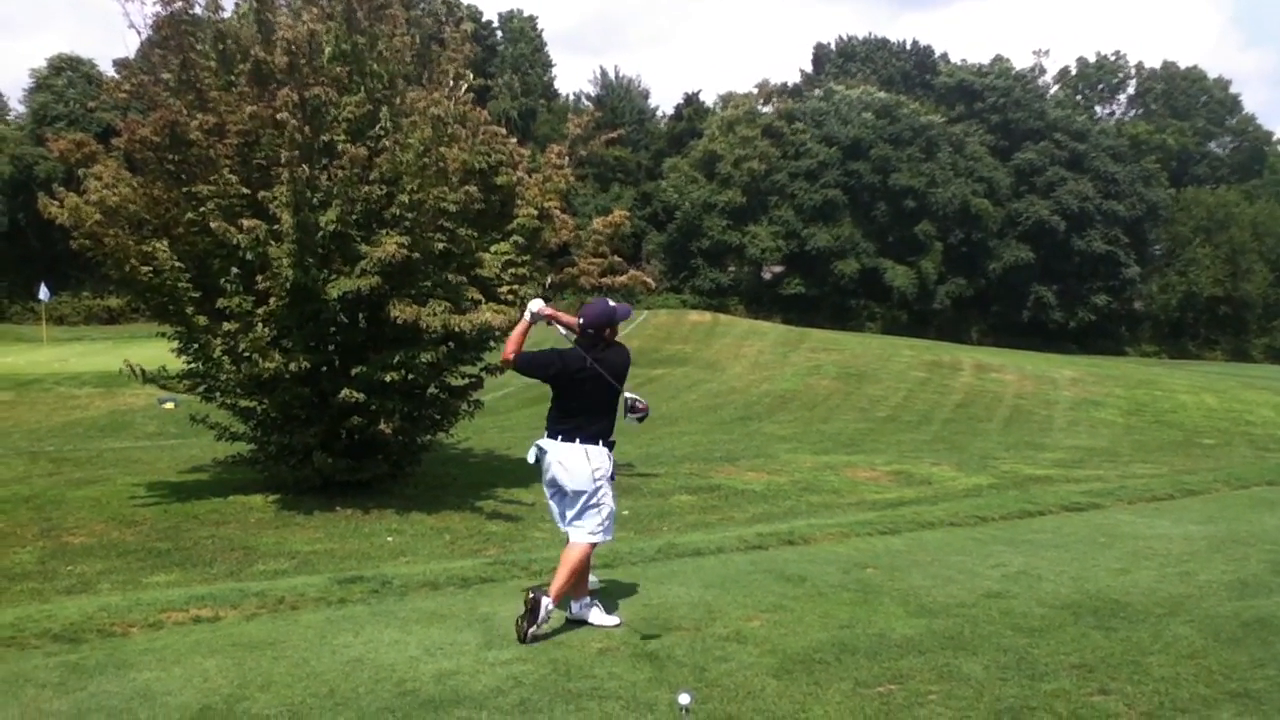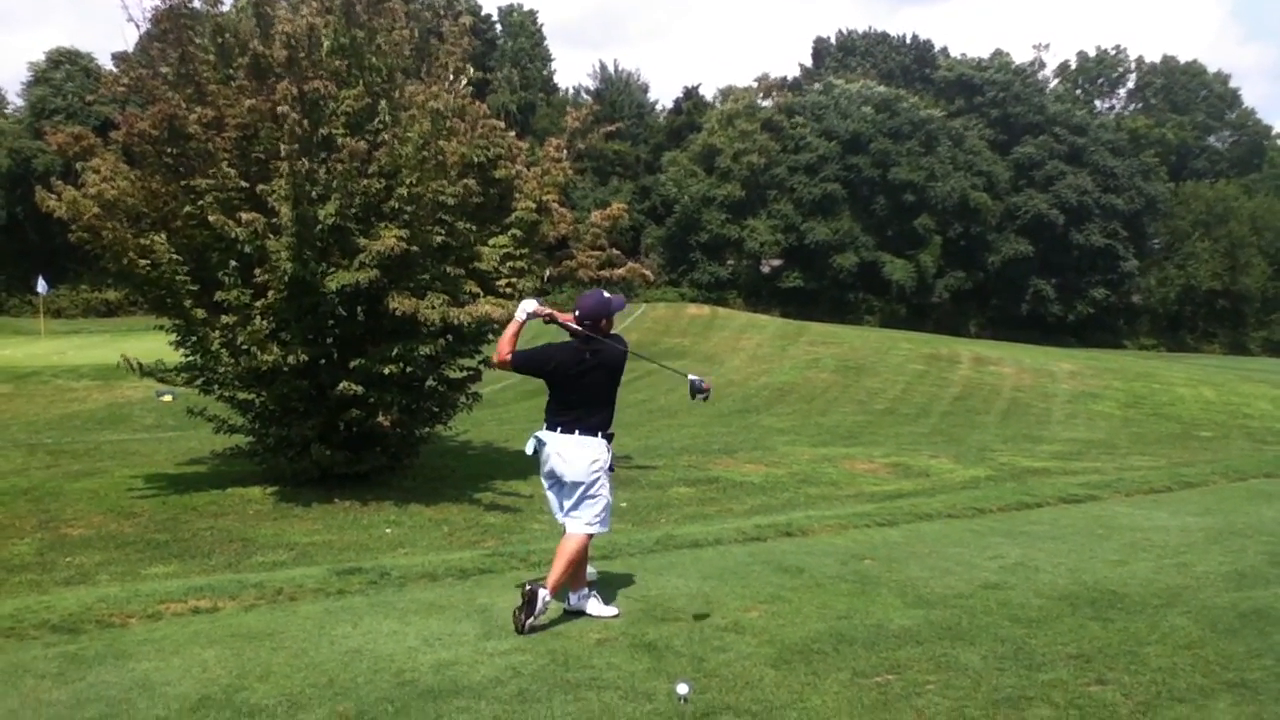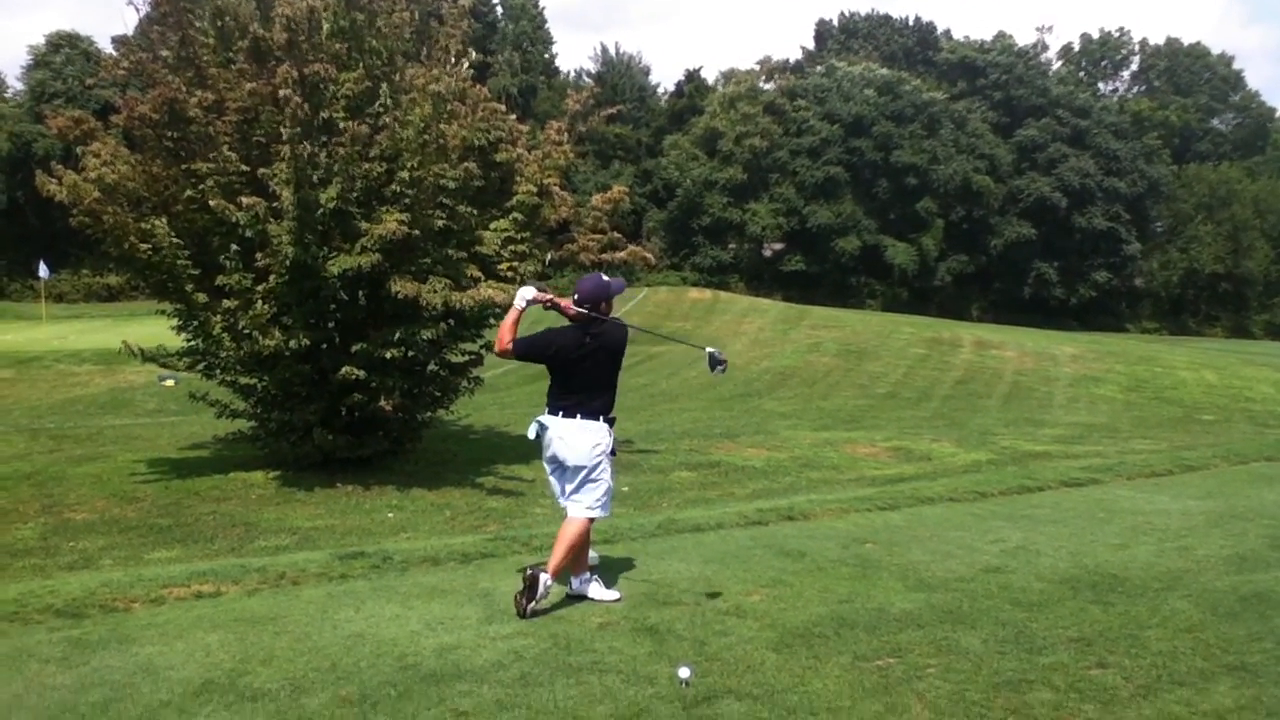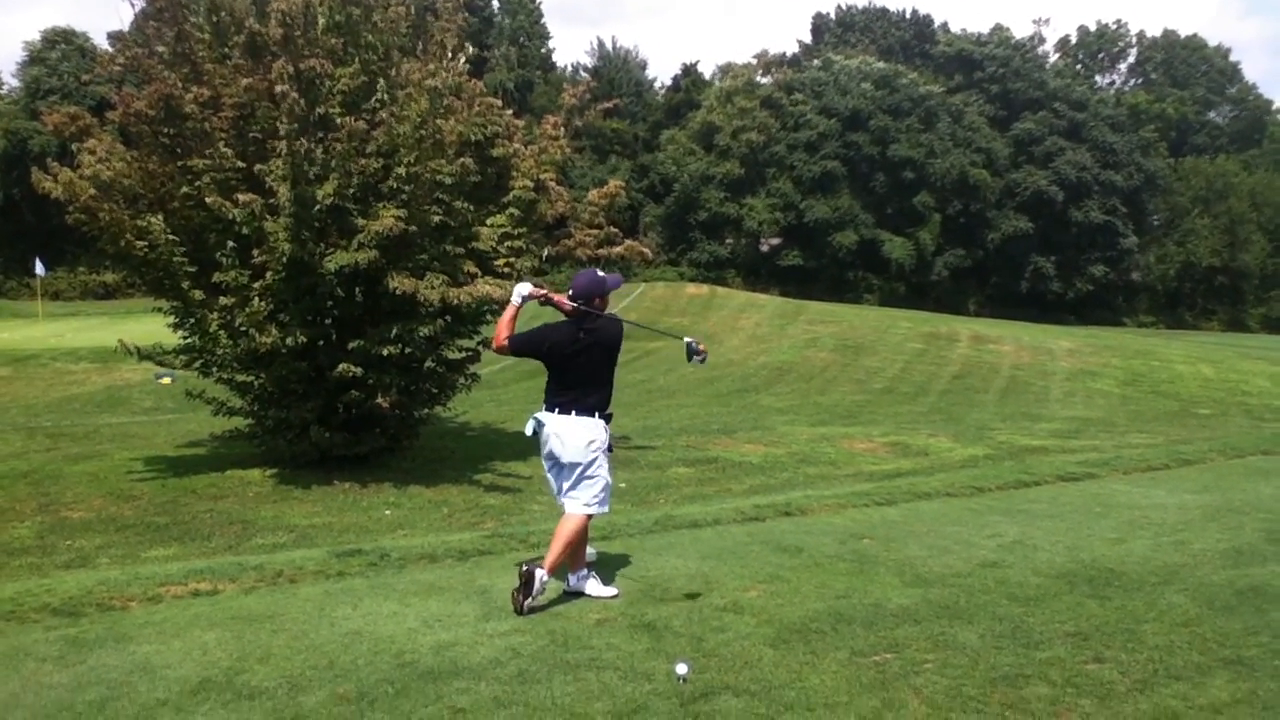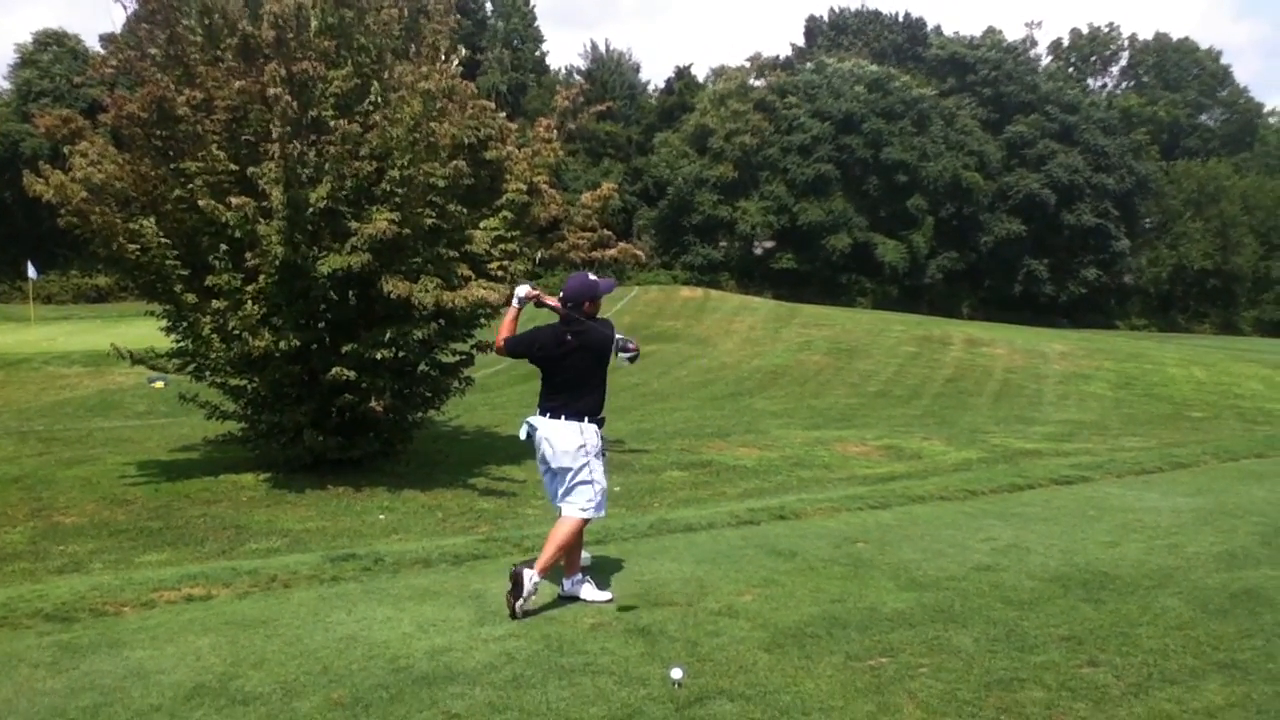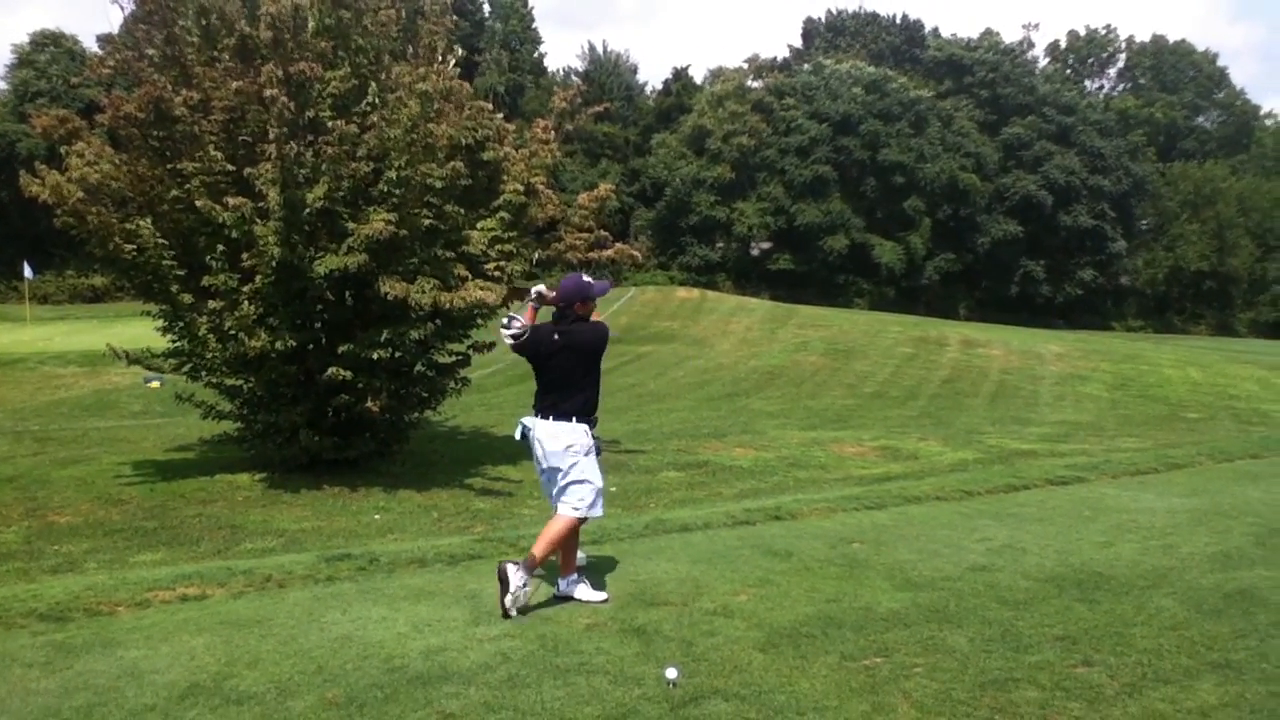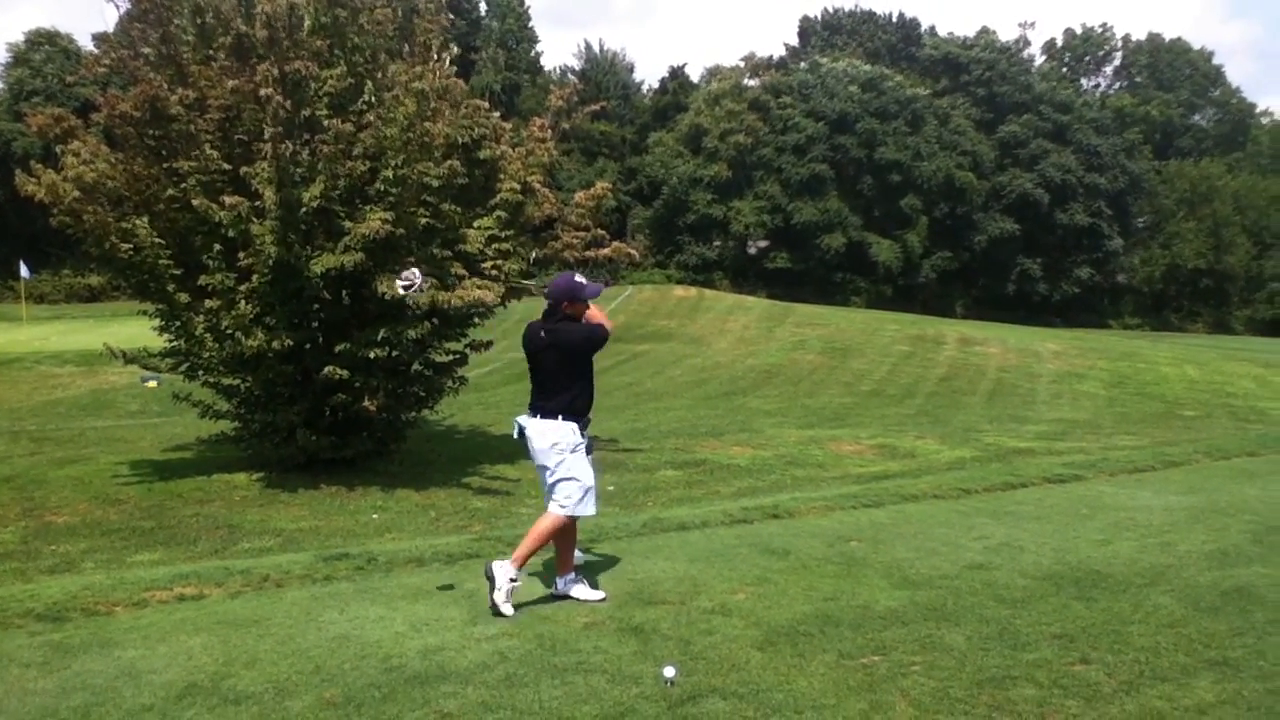
dt=0.1s
person 1, frame 1
left shoulder: (560, 360)
right shoulder: (618, 358)
left elbow: (508, 357)
right elbow: (597, 335)
left wrist: (529, 317)
right wrist: (556, 315)
left hip: (553, 452)
right hip: (589, 458)
left knee: (578, 532)
right knee: (586, 536)
left ankle: (580, 602)
right ankle: (547, 600)
person 1, frame 2
left shoulder: (556, 354)
right shoulder: (615, 351)
left elbow: (501, 358)
right elbow: (592, 333)
left wrist: (520, 316)
right wrist: (552, 315)
left hip: (551, 444)
right hip: (588, 449)
left knee: (575, 523)
right knee: (582, 527)
left ankle: (578, 593)
right ankle: (545, 590)
person 1, frame 3
left shoulder: (557, 339)
right shoulder: (615, 334)
left elbow: (502, 347)
right elbow: (588, 316)
left wrist: (519, 303)
right wrist: (554, 301)
left hip: (554, 428)
right hip: (590, 433)
left knee: (577, 507)
right knee: (583, 511)
left ankle: (580, 577)
right ankle: (546, 575)
person 1, frame 4
left shoulder: (551, 334)
right shoulder: (610, 329)
left elbow: (499, 344)
right elbow: (588, 313)
left wrist: (516, 302)
right wrist: (550, 297)
left hip: (551, 425)
right hip: (586, 430)
left knee: (575, 503)
right knee: (582, 506)
left ankle: (578, 575)
right ankle: (540, 572)
person 1, frame 5
left shoulder: (545, 336)
right shoulder: (602, 333)
left elbow: (501, 345)
right elbow: (585, 320)
left wrist: (517, 303)
right wrist: (545, 299)
left hip: (547, 429)
right hip: (579, 433)
left knee: (572, 507)
right knee: (578, 511)
left ankle: (573, 579)
right ankle: (534, 573)
person 1, frame 6
left shoulder: (536, 336)
right shoulder: (588, 336)
left elbow: (514, 341)
left wrist: (533, 303)
right wrist: (556, 299)
left hip: (545, 427)
right hip: (572, 434)
left knee: (570, 506)
right knee: (574, 509)
left ankle: (568, 579)
right ankle: (521, 570)
person 1, frame 7
left shoulder: (534, 331)
right shoulder: (578, 336)
right elbow: (604, 326)
left wrist: (562, 297)
right wrist: (585, 307)
left hip: (541, 426)
right hip: (563, 431)
left knee: (564, 505)
right knee: (566, 507)
left ankle: (565, 578)
right ankle: (509, 567)
